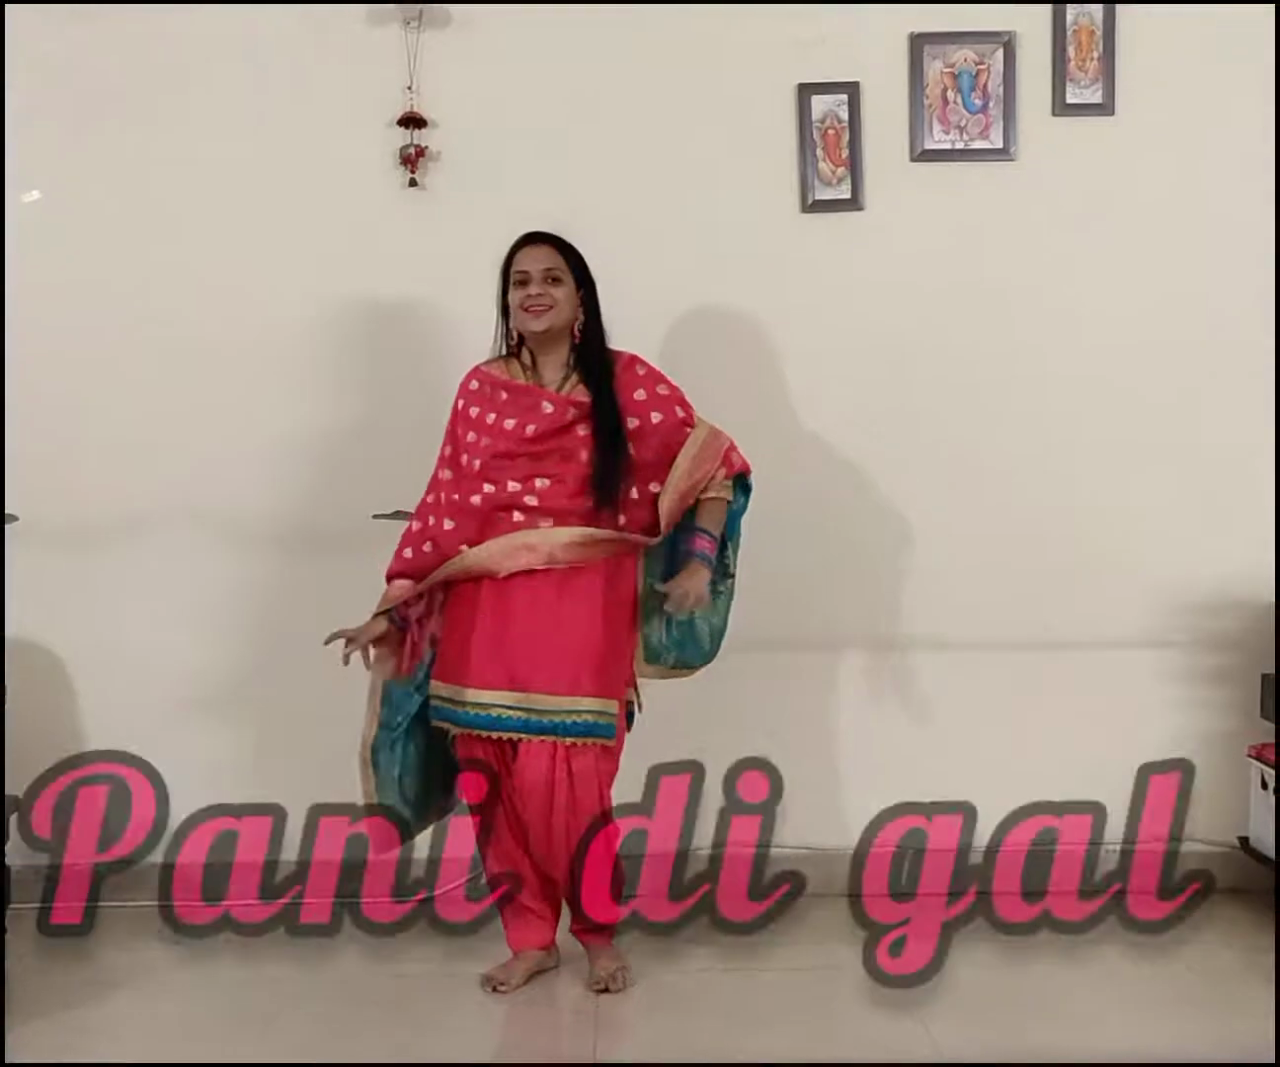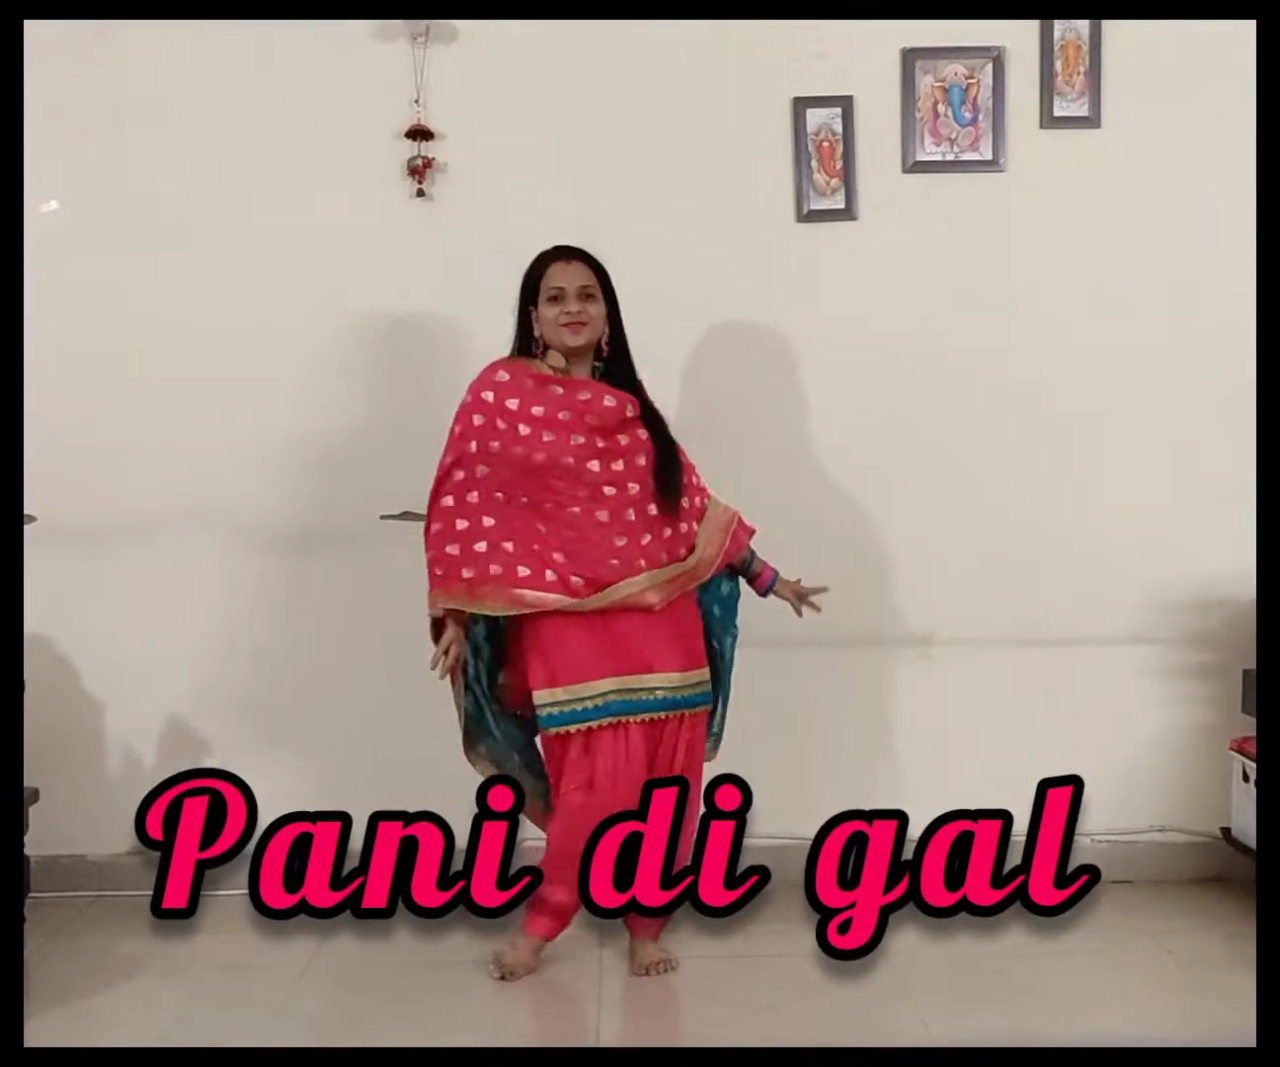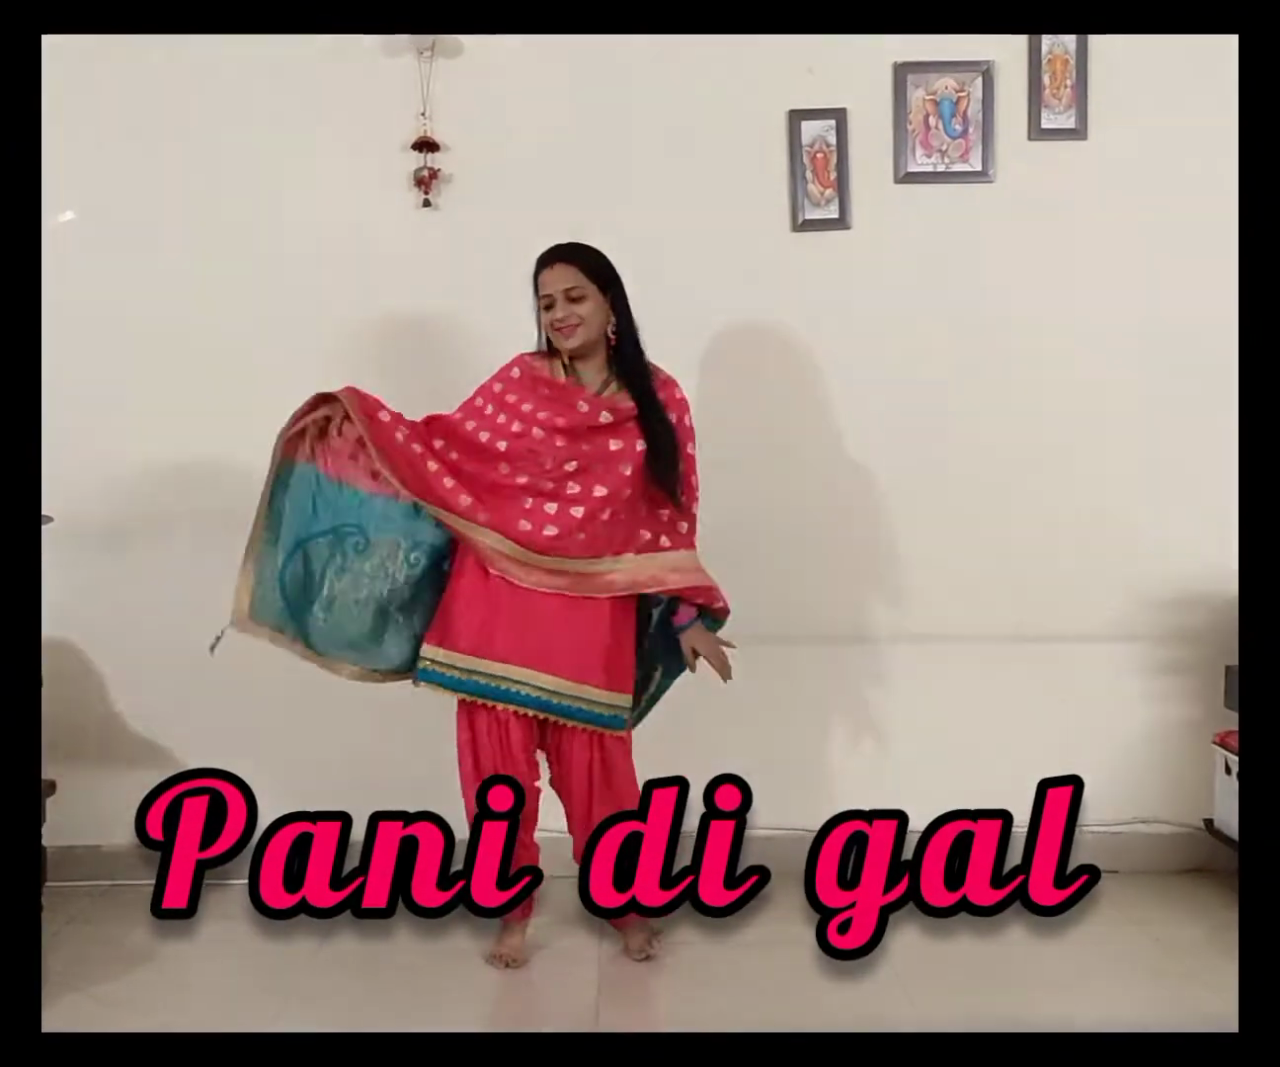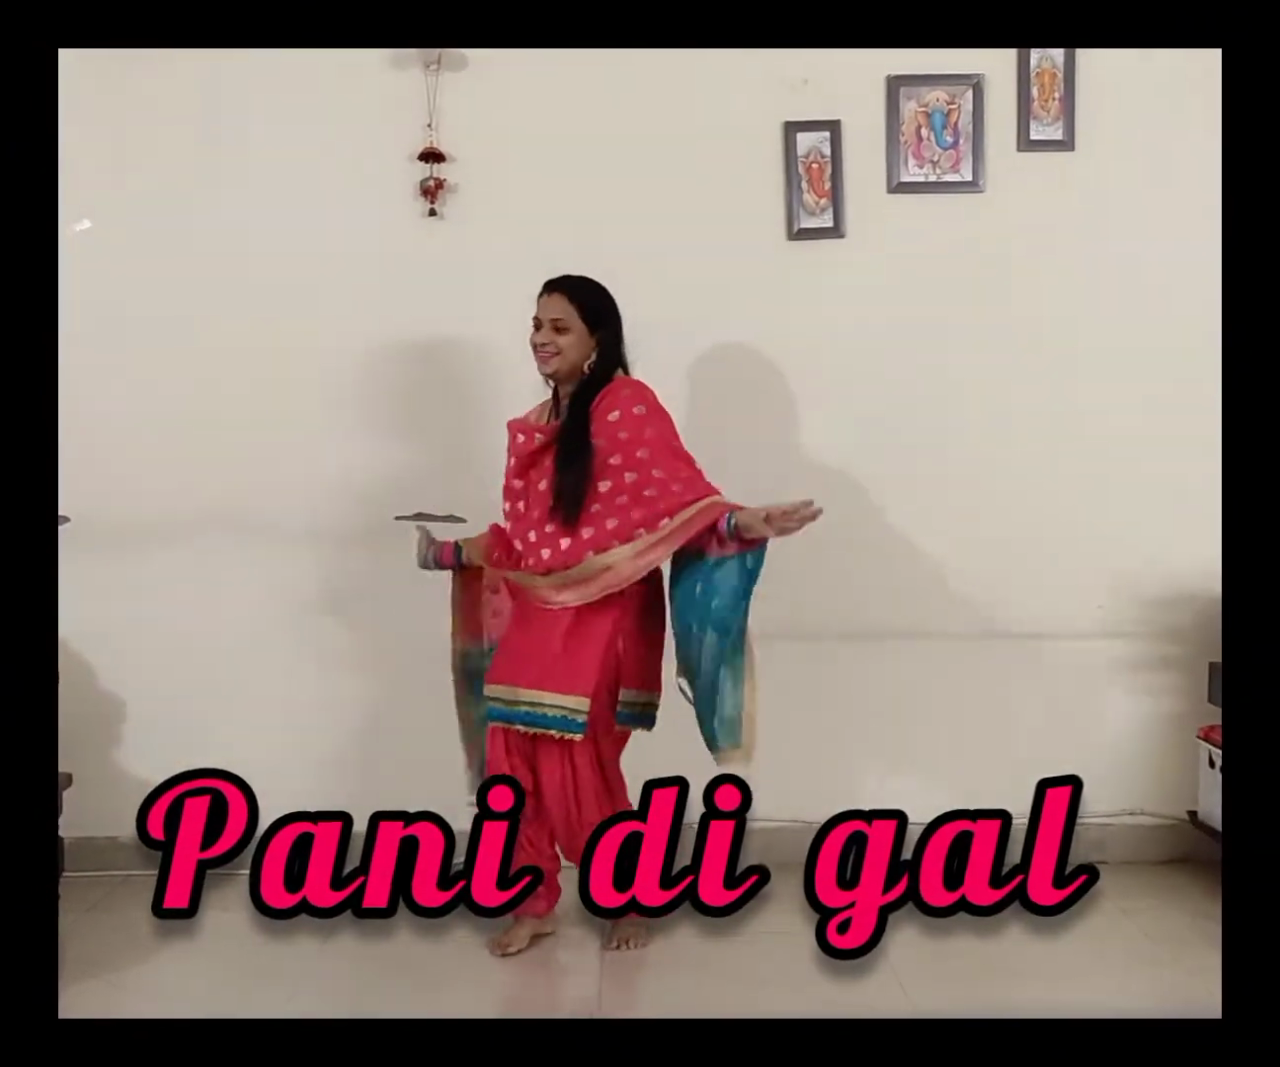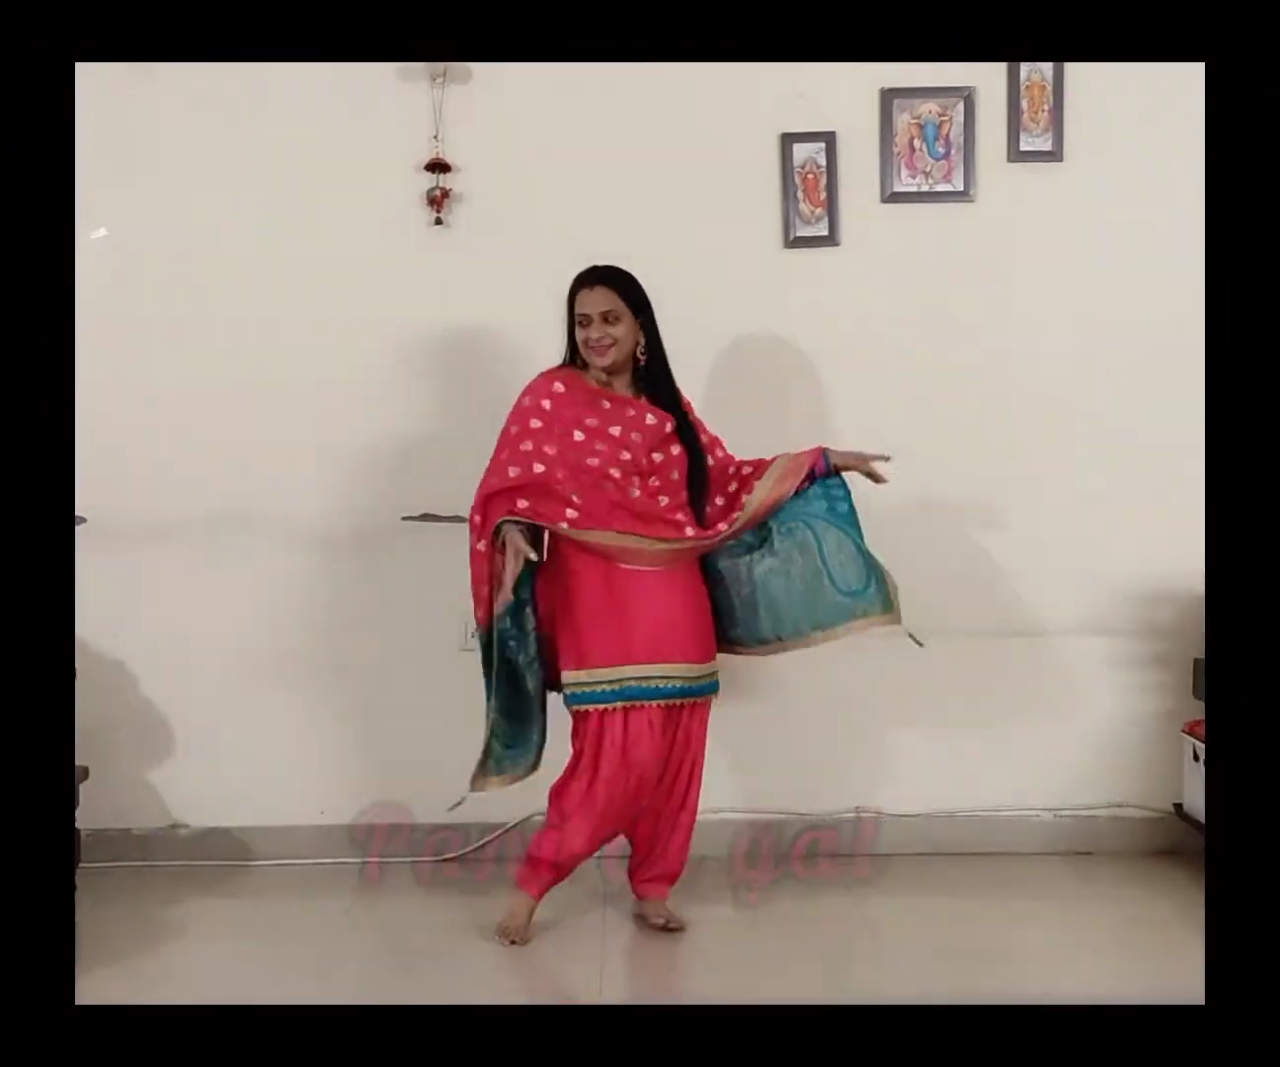
dt=0.7s
person 1, frame 1
left shoulder: (628, 380)
right shoulder: (478, 390)
left elbow: (710, 461)
right elbow: (442, 506)
left wrist: (700, 557)
right wrist: (395, 608)
left hip: (583, 607)
right hip: (484, 608)
left knee: (564, 782)
right knee: (496, 784)
left ankle: (599, 929)
right ankle: (530, 937)
person 1, frame 2
left shoulder: (632, 398)
right shoulder: (500, 388)
left elbow: (691, 502)
right elbow: (462, 503)
left wrist: (767, 578)
right wrist: (456, 611)
left hip: (661, 615)
right hip: (566, 618)
left knee: (669, 776)
right knee: (602, 779)
left ankle: (645, 919)
right ankle: (543, 918)
person 1, frame 3
left shoulder: (656, 397)
right shoulder: (518, 381)
left elbow: (670, 515)
right elbow: (440, 451)
left wrist: (689, 617)
right wrist: (357, 416)
left hip: (592, 606)
right hip: (494, 595)
left knee: (597, 764)
right knee: (493, 761)
left ankle: (631, 905)
right ankle: (514, 909)
person 1, frame 4
left shoulder: (625, 404)
right shoulder: (534, 426)
left elbow: (675, 492)
left wrist: (743, 521)
right wrist: (455, 552)
left hip: (605, 617)
right hip: (542, 618)
left knee: (578, 769)
right knee: (511, 762)
right ankle: (534, 903)
person 1, frame 5
left shoulder: (667, 404)
right shoulder: (550, 394)
left elbow: (726, 480)
right elbow: (506, 489)
left wrist: (823, 460)
right wrist: (516, 537)
left hip: (678, 597)
right hip: (601, 596)
left knee: (678, 750)
right knee: (619, 751)
left ankle: (653, 888)
right ankle: (532, 882)
